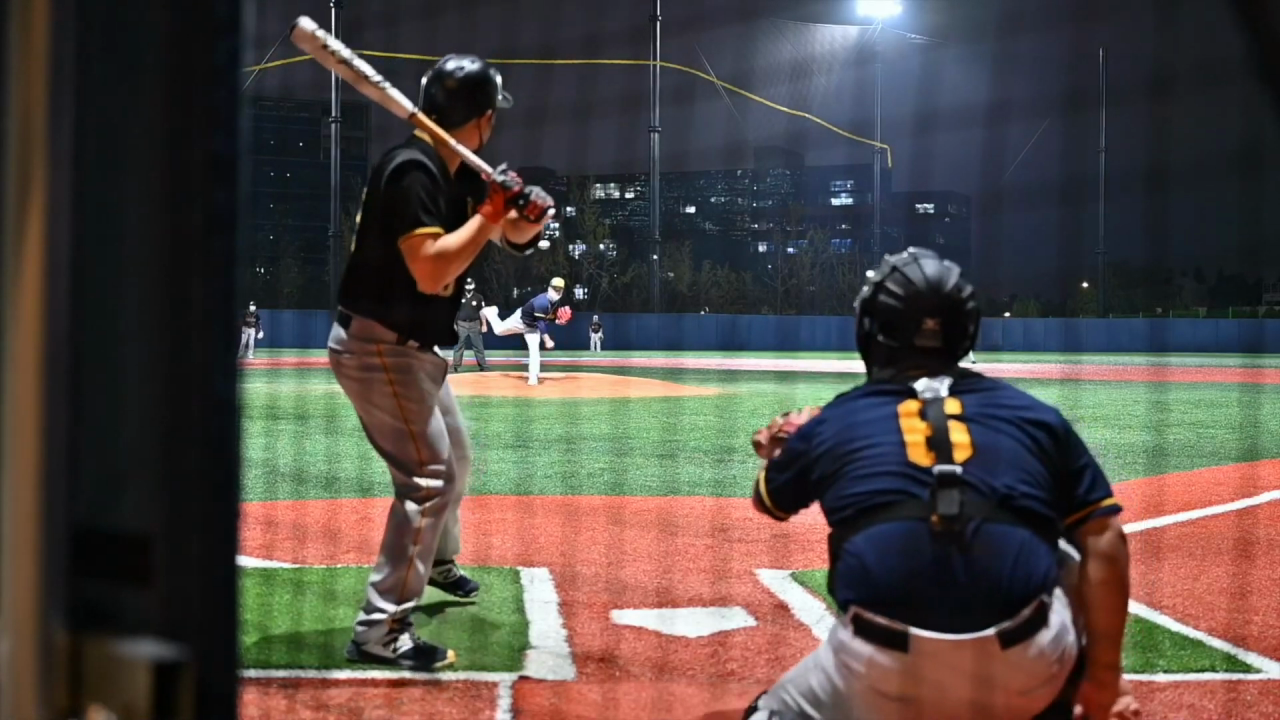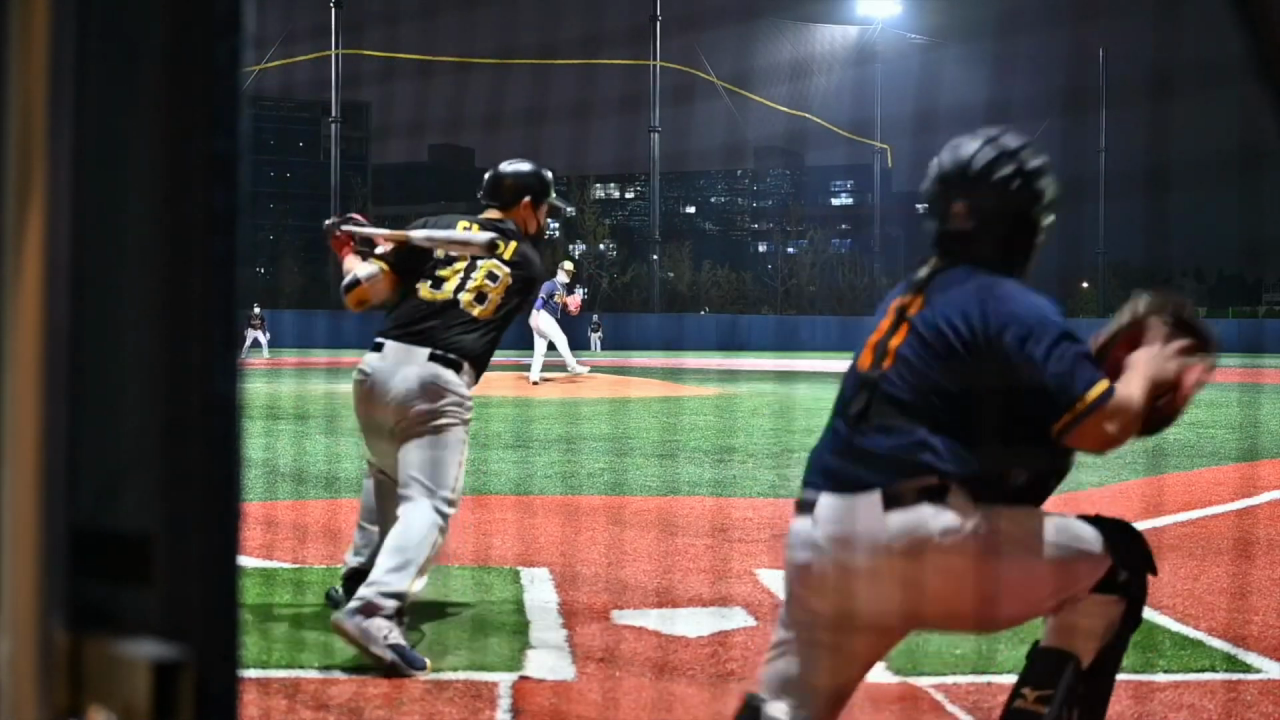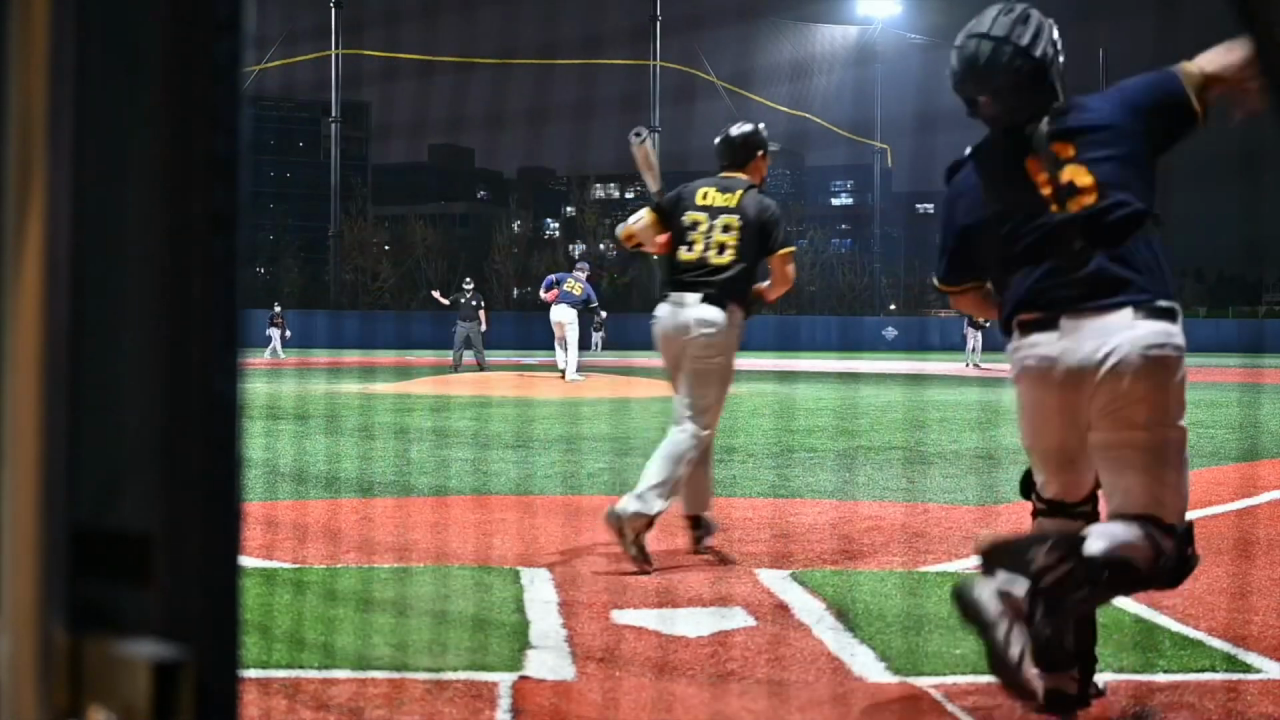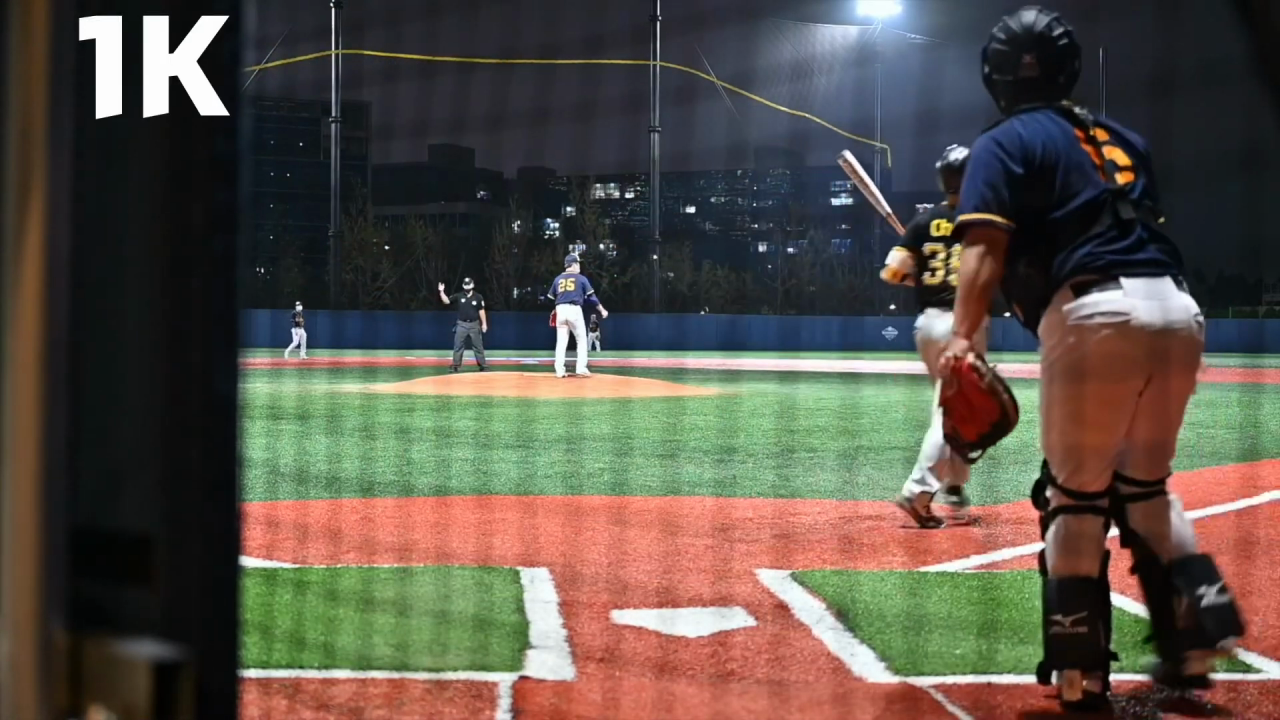
dt=0.7s
person 1, frame 1
left shoulder: (833, 422)
right shoulder: (1034, 415)
left elbow: (767, 501)
right elbow: (1104, 540)
left wrist: (776, 455)
right wrist: (1104, 674)
left hip: (883, 671)
right hip: (1023, 671)
right knee: (1067, 573)
person 1, frame 2
left shoulder: (907, 299)
right shoulder: (1013, 306)
right elbow: (1101, 427)
right wrist: (1145, 372)
left hip: (820, 542)
right hip: (920, 536)
right knee: (1118, 562)
person 1, frame 3
left shoulder: (971, 179)
right shoulder: (1108, 116)
left elbow: (964, 297)
right elbow: (1224, 70)
left hip: (1039, 356)
right hip: (1135, 344)
left knee: (1065, 513)
right knee: (1154, 542)
right ankle: (1024, 584)
person 1, frame 4
left shoulder: (1005, 144)
right shoulder: (1122, 134)
left elbow: (985, 247)
left wrist: (962, 339)
left hip: (1092, 317)
right hip: (1172, 310)
left knee: (1075, 497)
right knee: (1144, 487)
left ankle: (1080, 673)
right ankle: (1196, 631)
person 2, frame 1
left shoulder: (459, 171)
right shoulder: (411, 169)
left elbow: (514, 237)
right elbow: (431, 272)
left wrist: (528, 212)
right wrist: (490, 211)
left hip: (416, 347)
right hip: (378, 348)
left knee: (453, 459)
right knee: (427, 478)
left ankle: (436, 563)
right ankle: (380, 630)
person 2, frame 2
left shoulder: (433, 229)
right shoulder: (531, 263)
left elbow: (358, 295)
left wrist: (346, 248)
left hip: (378, 368)
right hip: (439, 383)
left knee: (386, 475)
right knee: (428, 510)
left ankle: (358, 582)
right ankle: (372, 615)
person 2, frame 3
left shoulder: (686, 193)
right shoulder: (763, 207)
left elbow: (627, 232)
right elbow: (784, 275)
left wrist: (657, 240)
right wrist: (763, 292)
left hip: (670, 315)
right hip: (714, 321)
left knee: (690, 417)
right knee: (695, 427)
left ankle: (696, 514)
right ankle: (635, 513)
person 2, frame 4
left shoulder: (923, 221)
left elbow: (891, 272)
left hip: (927, 323)
left knee: (948, 408)
left ankle: (953, 488)
right ankle: (918, 490)
